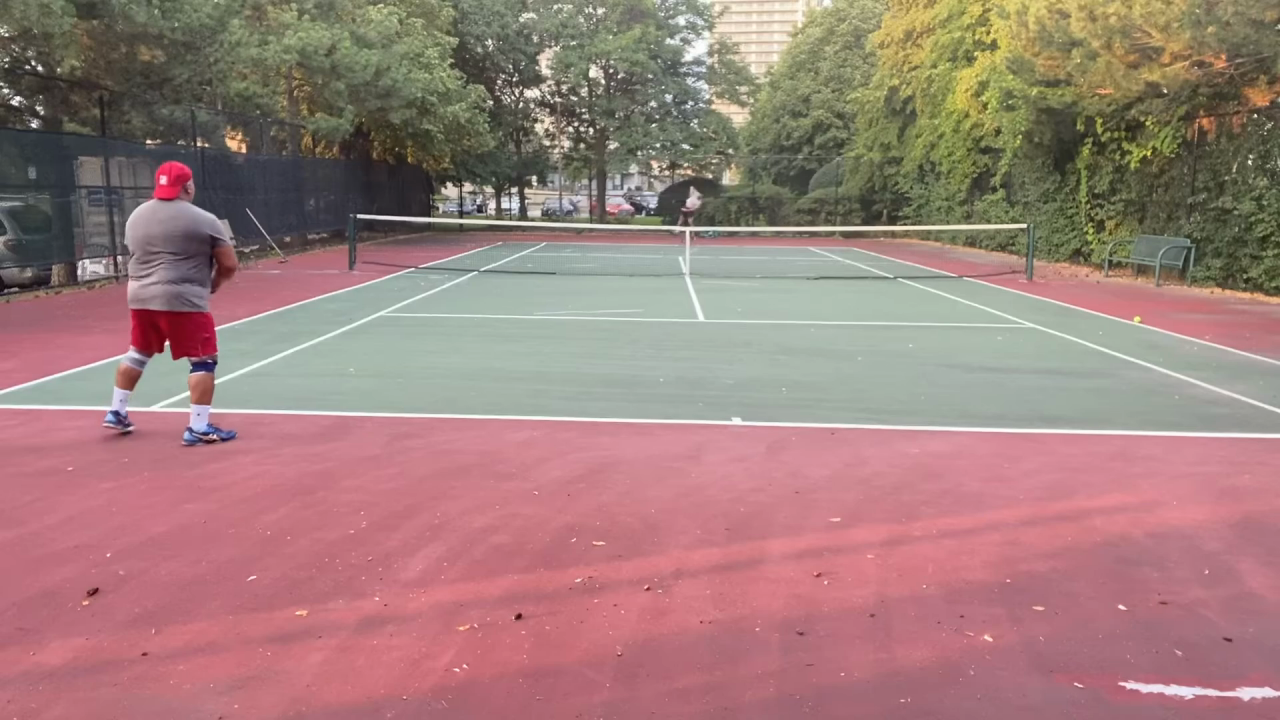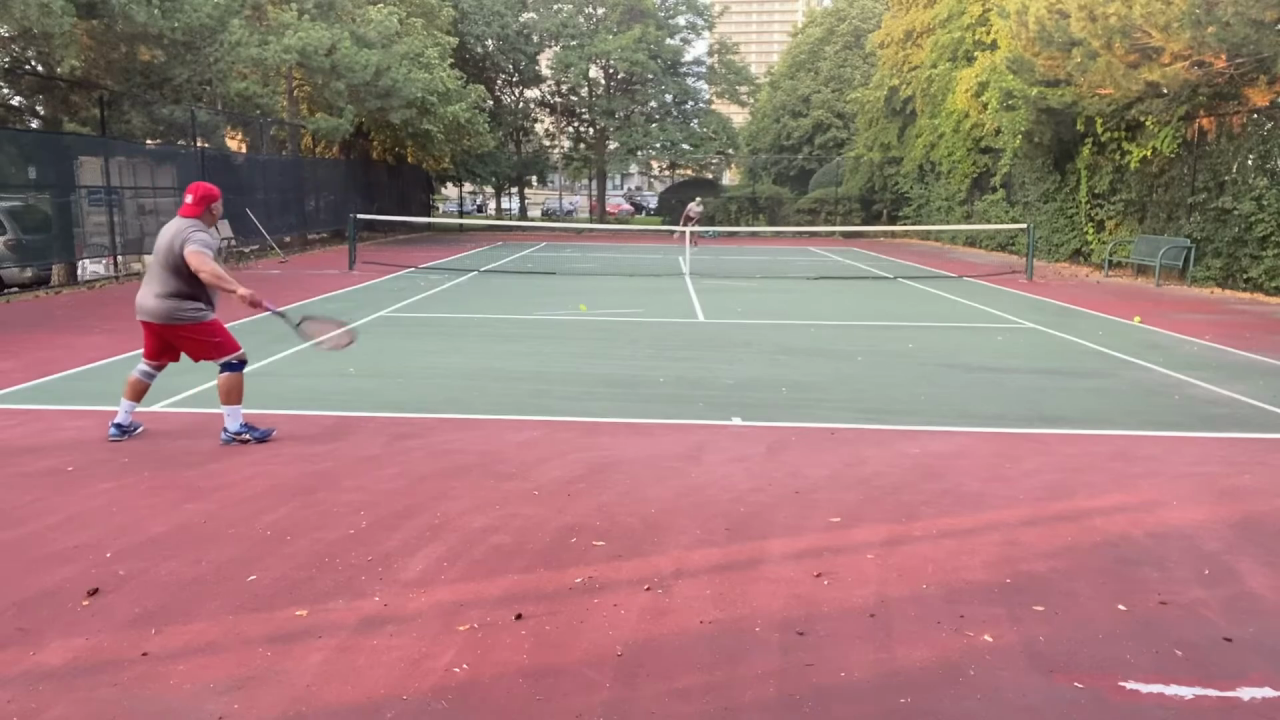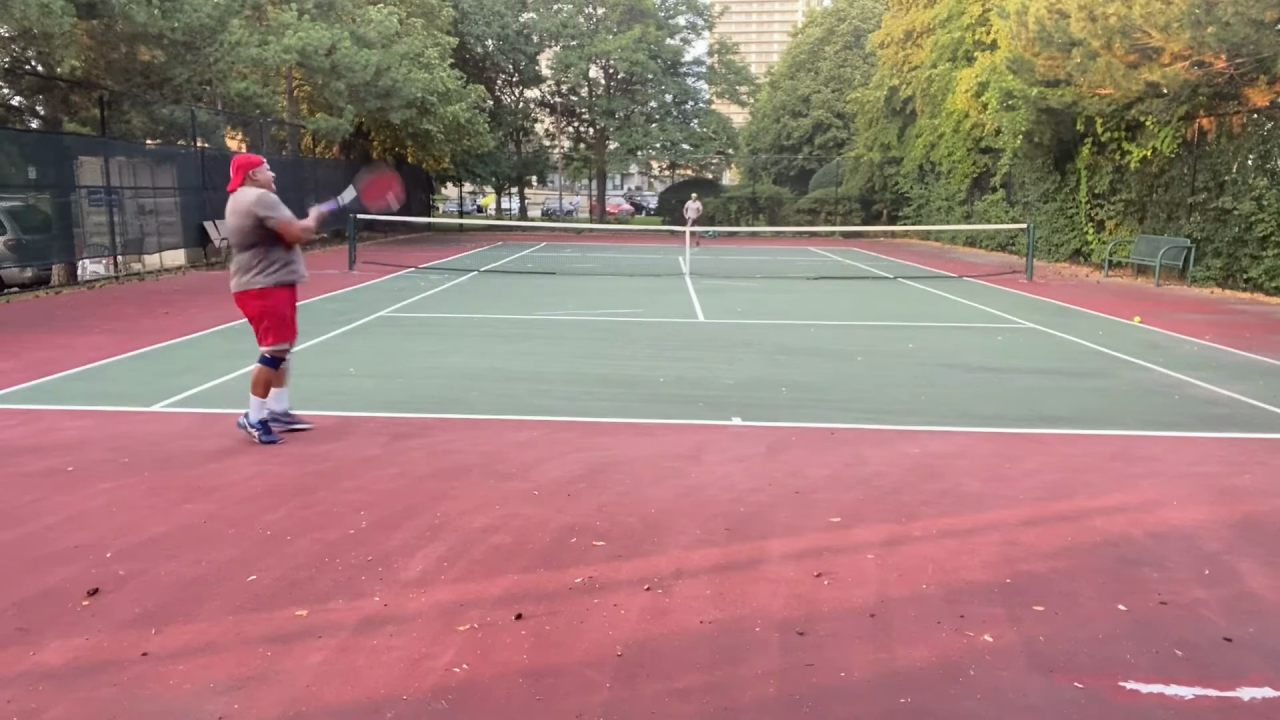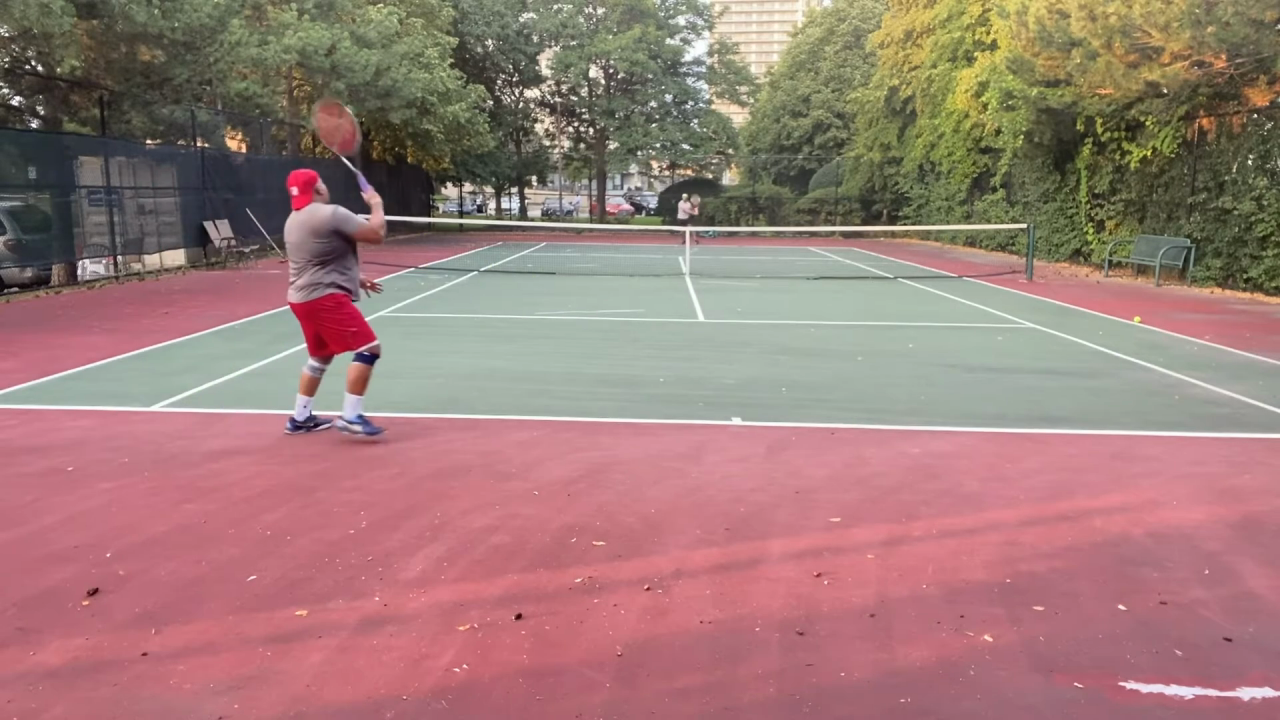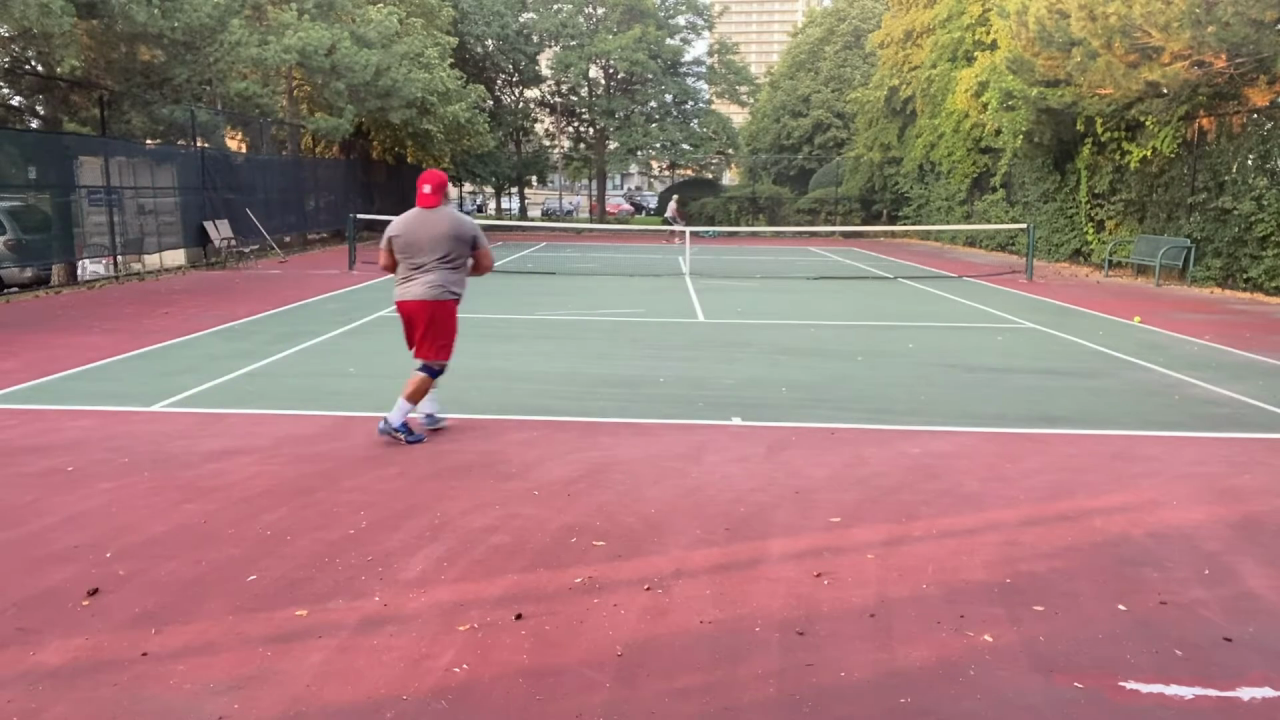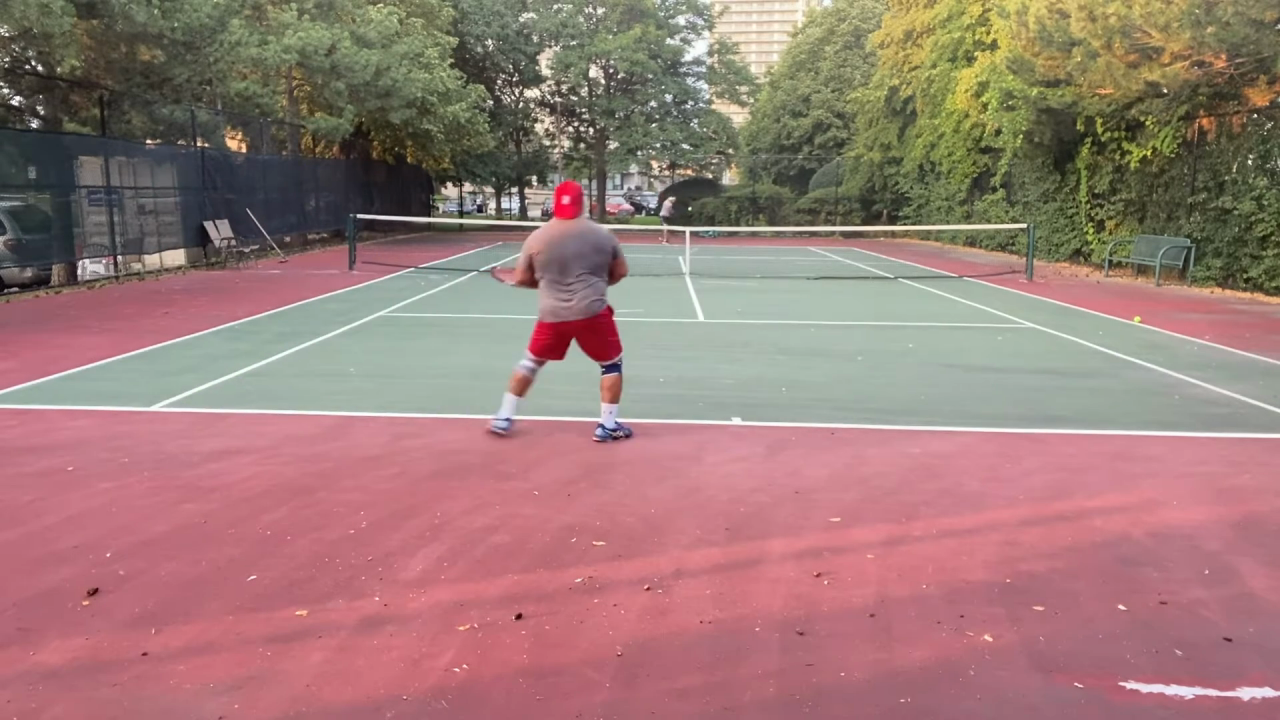
dt=0.5s
person 1, frame 1
left shoulder: (136, 216)
right shoulder: (205, 221)
left elbow: (139, 257)
right elbow: (230, 264)
right wrist: (214, 283)
left hip: (141, 297)
right hip: (182, 301)
left knee: (138, 352)
right knee: (204, 361)
left ankle: (116, 413)
right ankle: (199, 428)
person 1, frame 2
left shoulder: (175, 225)
right shoulder: (198, 236)
right elbow: (204, 267)
right wrist: (239, 290)
left hip: (150, 309)
right hip: (183, 313)
left knee: (151, 363)
right knee: (233, 361)
left ankle: (120, 422)
right ankle: (234, 428)
person 1, frame 3
left shoulder: (244, 200)
right shoulder: (259, 198)
right elbow: (297, 234)
right wrist: (312, 220)
left hip: (271, 284)
right hip: (262, 287)
left knee: (282, 346)
right knee: (275, 351)
left ankle: (277, 411)
right ankle: (253, 419)
person 1, frame 4
left shoulder: (296, 220)
right shoulder: (330, 215)
right elbow: (376, 234)
left wrist: (355, 278)
right wrist: (376, 204)
left hip: (306, 298)
right hip: (325, 298)
left knee: (320, 357)
right knee: (369, 349)
left ankle: (300, 417)
right ankle: (350, 416)
person 1, frame 5
left shoulder: (398, 223)
right shoulder: (464, 223)
left elbow: (385, 264)
right elbow: (486, 264)
right wrist: (460, 271)
left hip: (406, 299)
right hip: (438, 299)
left knee: (426, 356)
right knee: (433, 364)
left ankle: (428, 412)
right ankle: (394, 420)
person 1, frame 6
left shoulder: (537, 238)
right shoulder: (603, 234)
left elbow: (520, 279)
right elbow: (620, 272)
left hip: (553, 315)
right hip: (592, 312)
left knee: (532, 360)
right knee: (612, 364)
left ankle: (503, 418)
right ankle: (608, 425)
